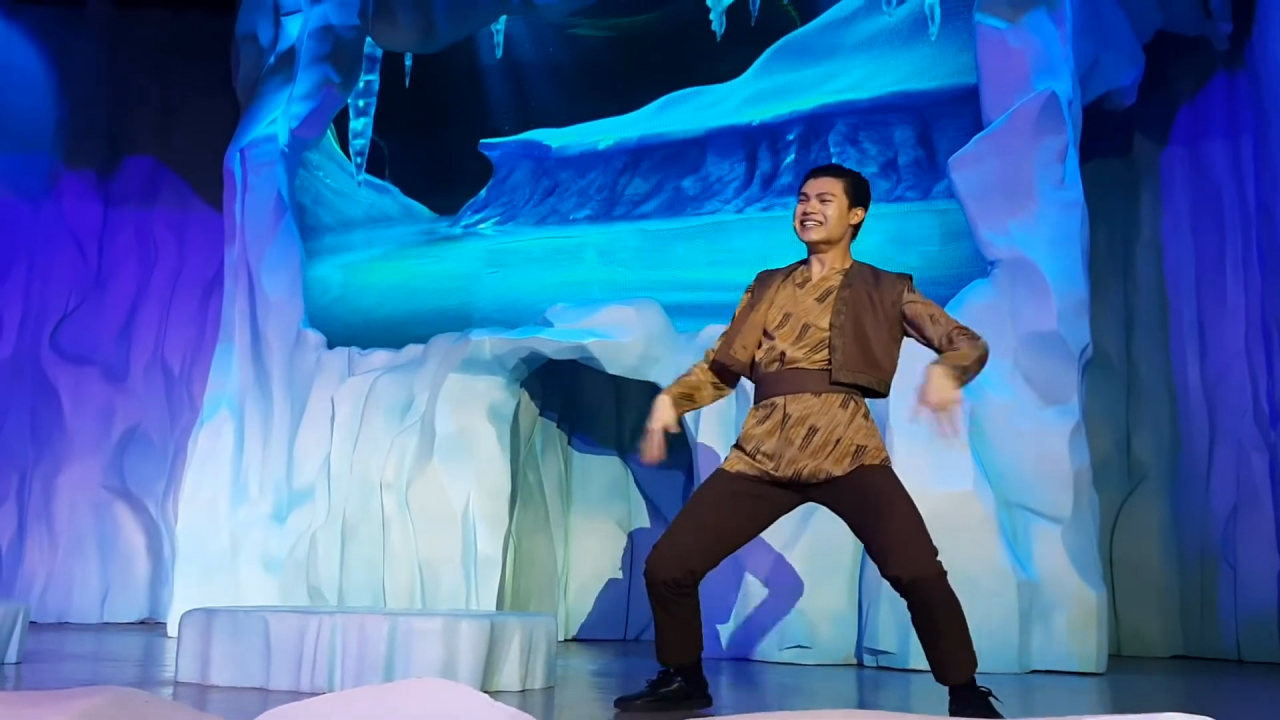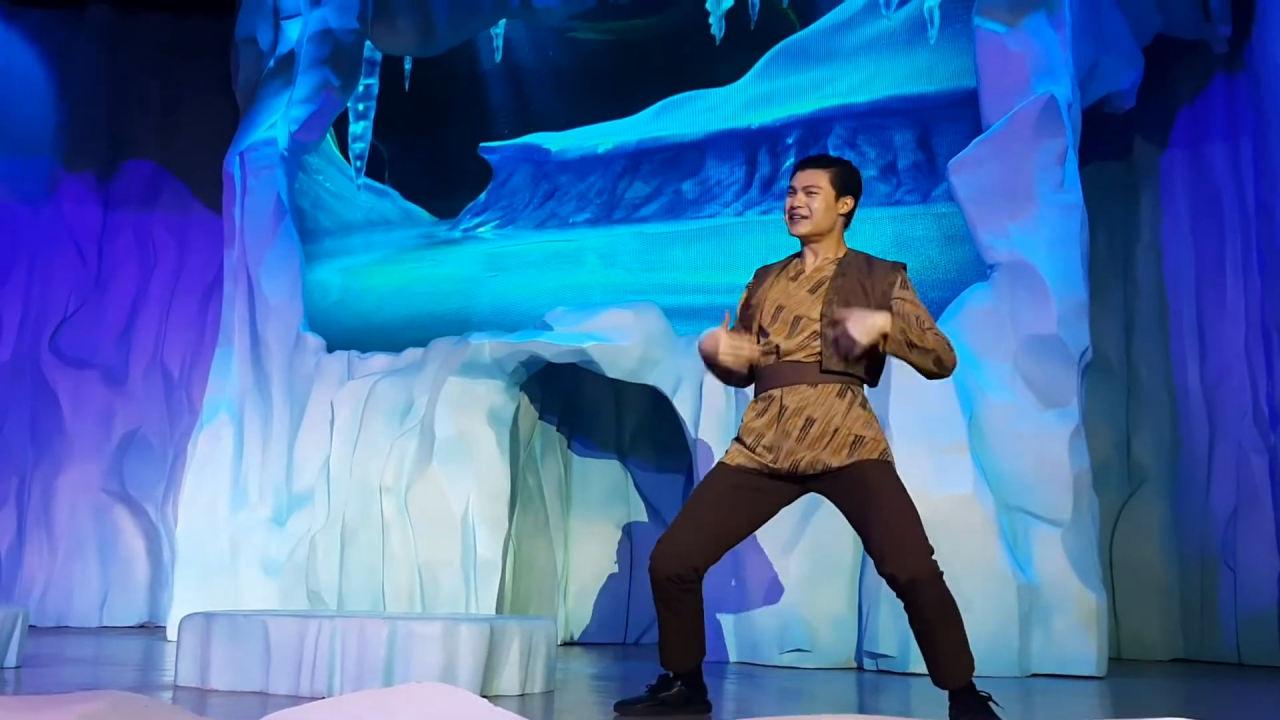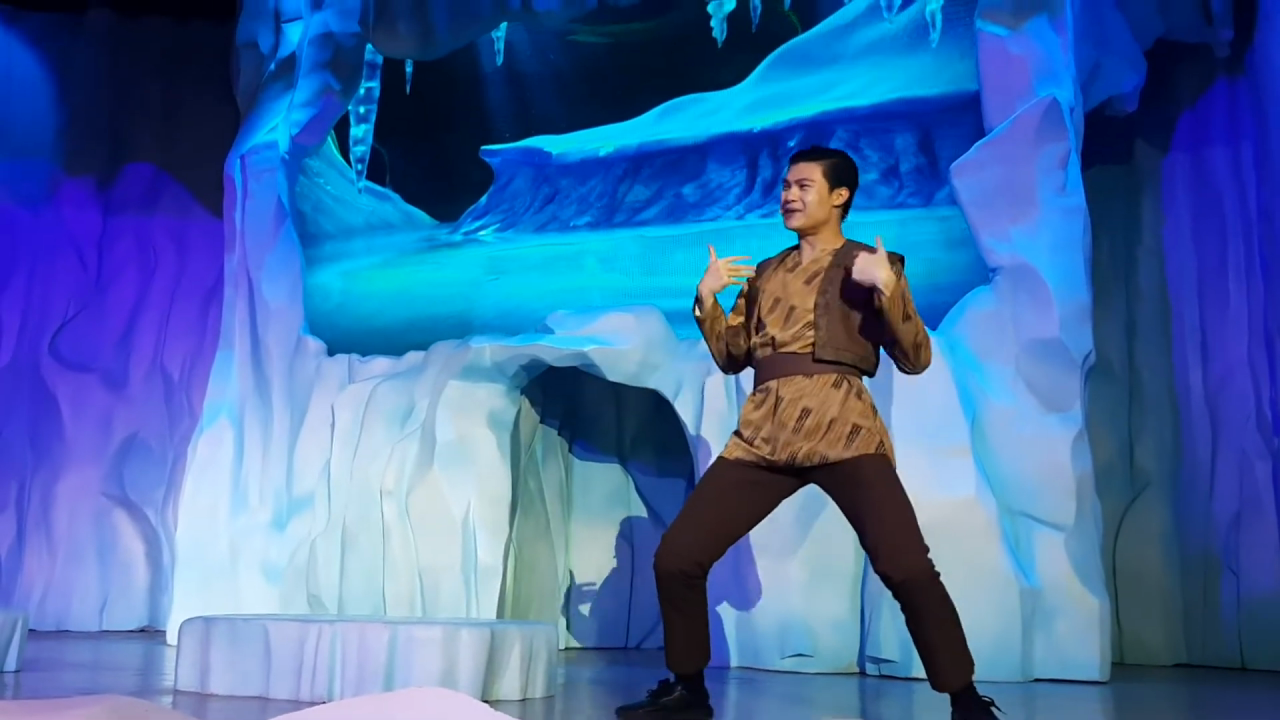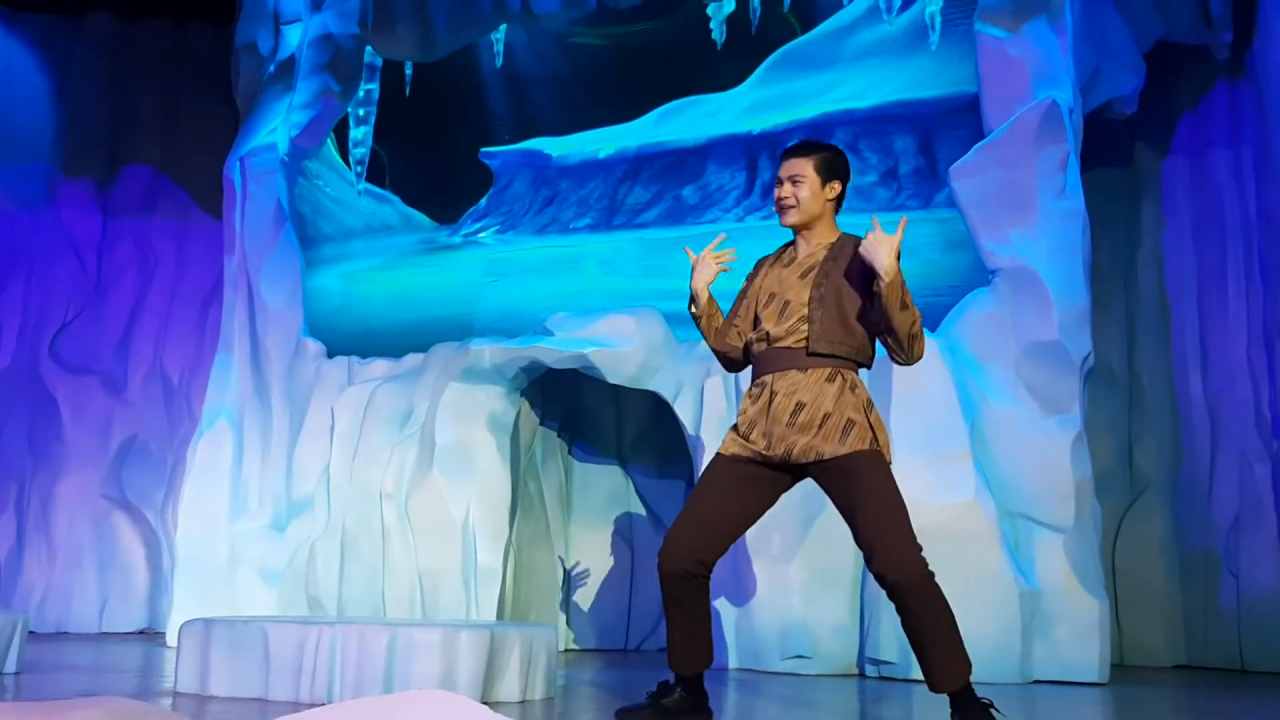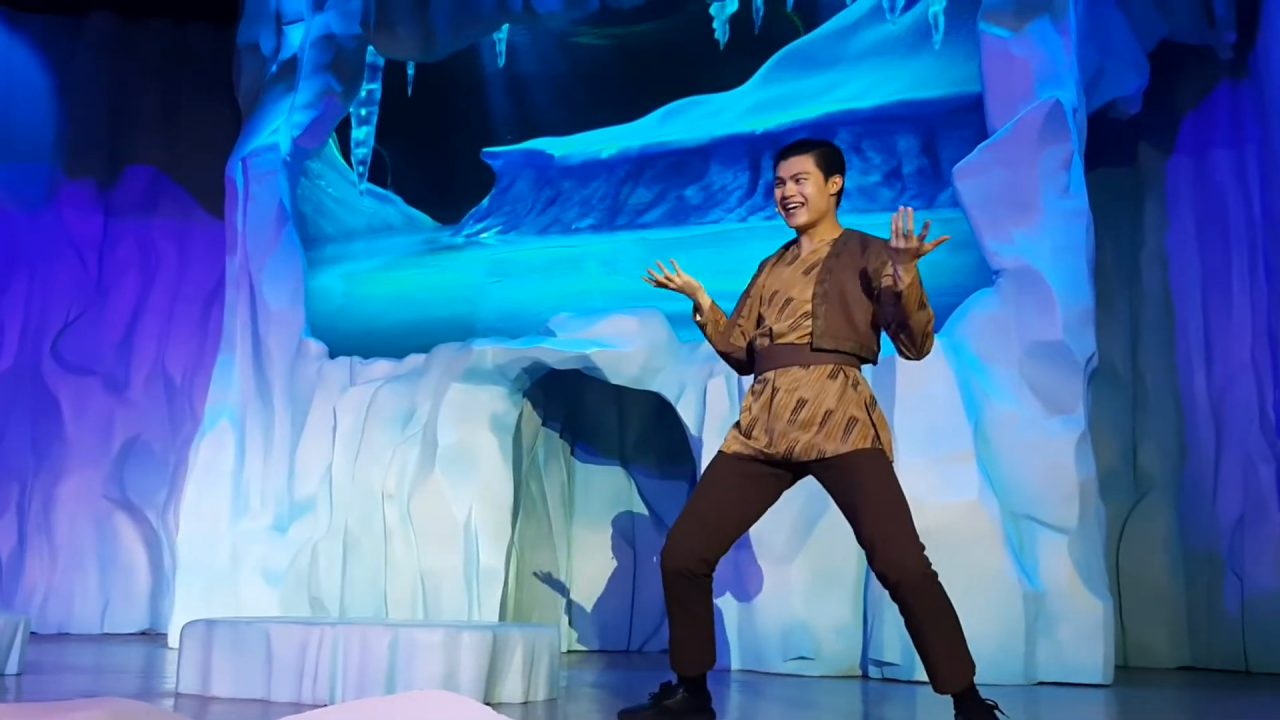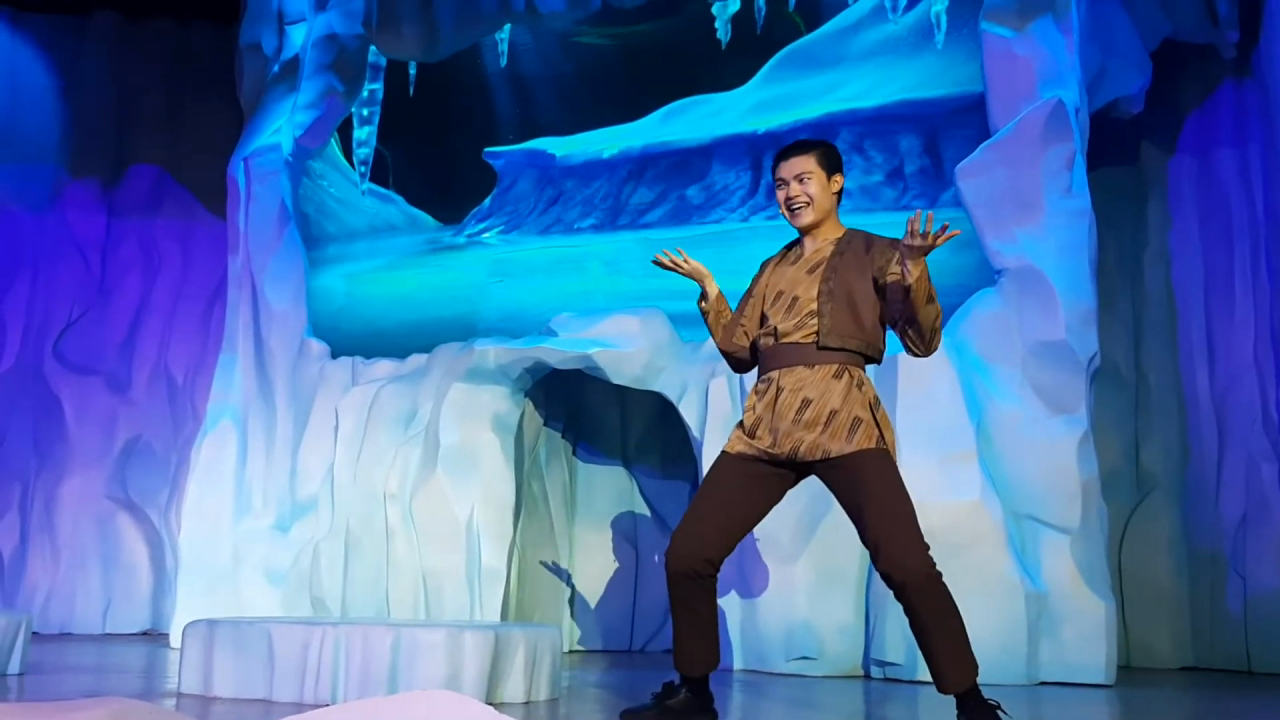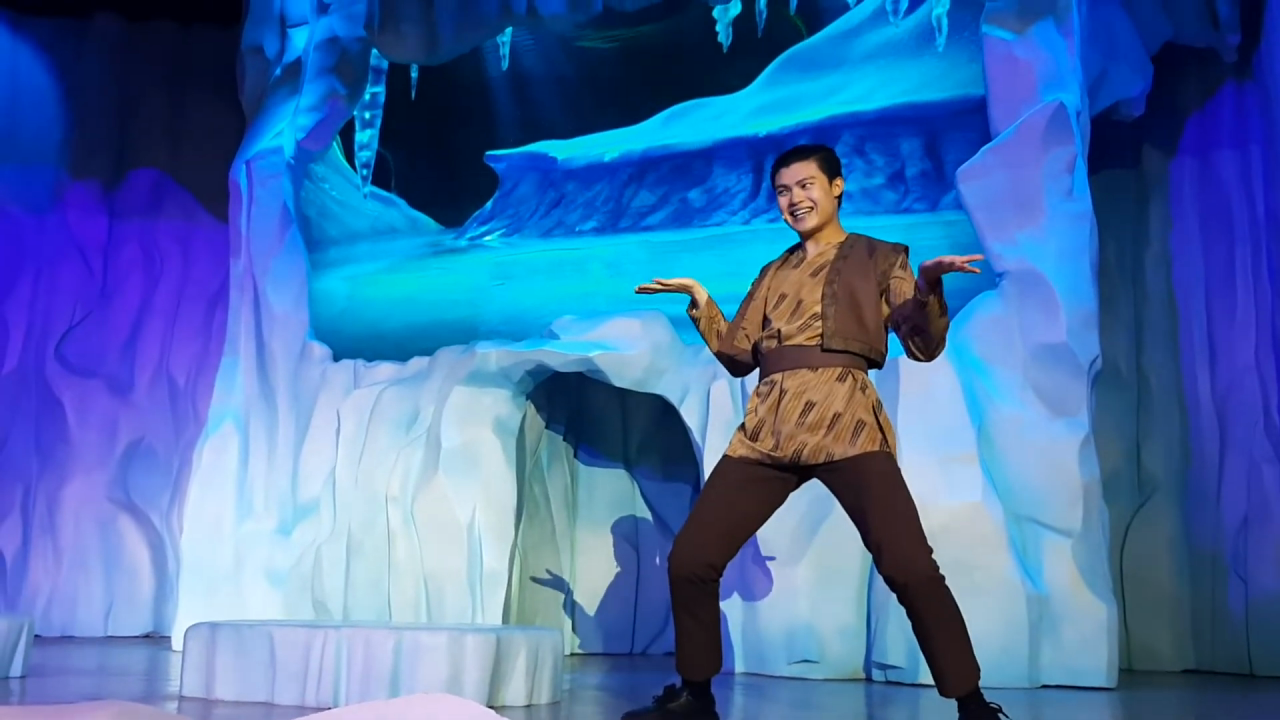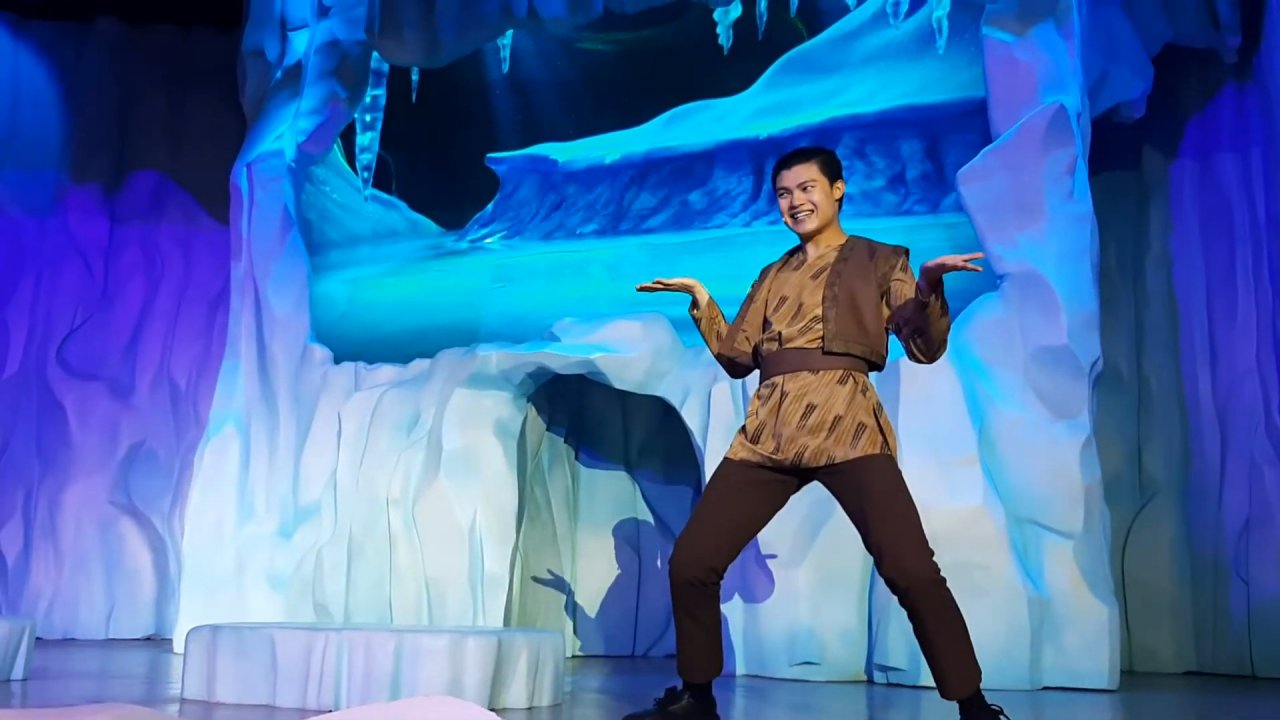
dt=0.2s
person 1, frame 1
left shoulder: (886, 289)
right shoulder: (767, 286)
left elbow: (967, 344)
right elbow: (722, 363)
left wrist: (945, 371)
right wrist: (670, 398)
left hip: (847, 450)
right hip: (761, 454)
left knee: (918, 571)
right knee: (666, 566)
person 1, frame 2
left shoulder: (879, 277)
right shoulder: (767, 279)
left elbow: (941, 360)
right elbow: (740, 371)
left wrist: (888, 325)
right wrist: (714, 346)
left hip: (846, 439)
right hip: (763, 442)
left knee: (913, 570)
right knee: (671, 562)
person 1, frame 3
left shoulder: (872, 264)
right shoulder: (766, 271)
left elbow: (915, 359)
right elbow: (731, 357)
left wrist: (888, 288)
right wrist: (707, 298)
left hip: (843, 430)
right hip: (763, 435)
left knee: (908, 568)
right knee: (676, 558)
person 1, frame 4
left shoulder: (863, 257)
right shoulder: (766, 269)
left elbow: (907, 350)
right elbow: (733, 353)
left wrist: (887, 269)
right wrist: (701, 288)
left hip: (838, 425)
right hip: (759, 431)
left knee: (900, 566)
right knee: (679, 557)
person 1, frame 5
left shoulder: (871, 254)
right shoulder: (770, 267)
left elbow: (915, 344)
right elbow: (741, 354)
left wrist: (906, 272)
right wrist: (699, 300)
left hip: (839, 422)
right hip: (761, 428)
left knee: (902, 565)
right knee: (682, 556)
person 1, frame 6
left shoulder: (877, 253)
right shoulder: (772, 268)
left elbow: (922, 340)
right elbow: (739, 353)
left wrist: (913, 267)
right wrist: (708, 290)
left hip: (844, 421)
right hip: (764, 427)
left knee: (907, 565)
right knee: (686, 556)
person 1, frame 7
left shoulder: (880, 258)
right shoulder: (773, 273)
left elbow: (924, 346)
right elbow: (737, 356)
left wrist: (929, 286)
right wrist: (699, 300)
left hip: (846, 424)
right hip: (766, 430)
left knee: (911, 568)
right knee: (689, 561)
person 1, frame 8
left shoulder: (880, 261)
right shoulder: (773, 276)
left elbow: (925, 349)
right elbow: (737, 358)
left wrist: (929, 286)
right wrist: (701, 299)
left hip: (846, 427)
right hip: (766, 433)
left knee: (912, 571)
right knee: (690, 563)
